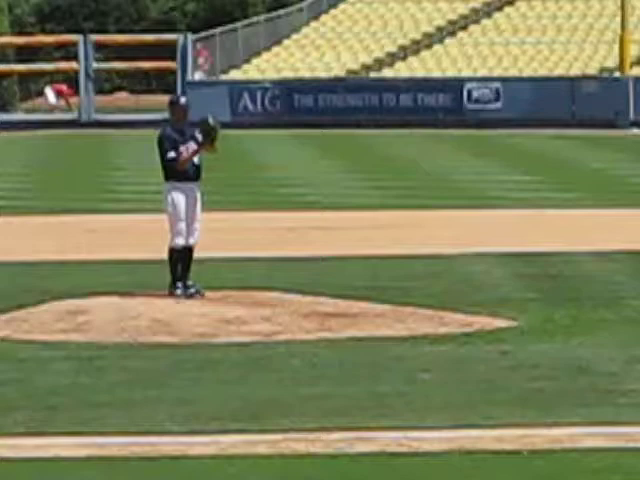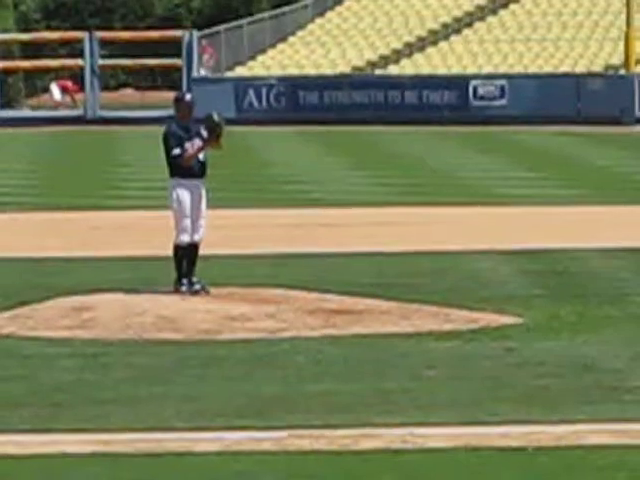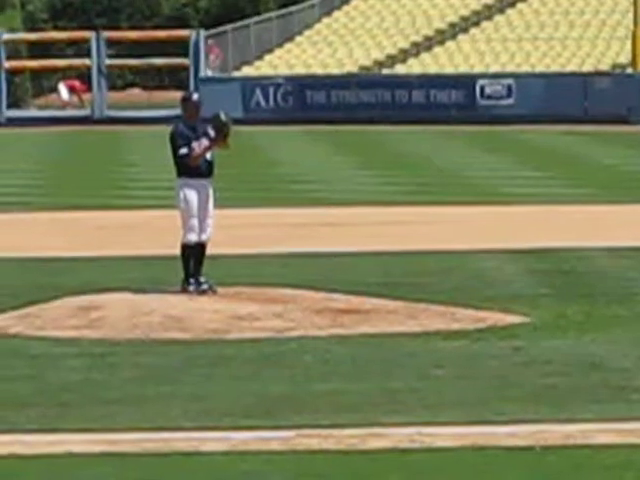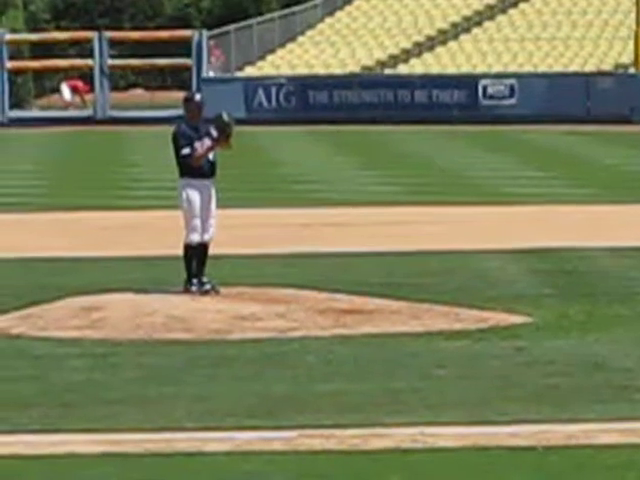
dt=0.1s
person 1, frame 1
left shoulder: (191, 130)
right shoulder: (166, 134)
left elbow: (211, 148)
right elbow: (178, 164)
left wrist: (209, 138)
right wrist: (197, 149)
left hip: (194, 187)
right hip: (177, 188)
left knee: (192, 236)
right knee: (179, 236)
left ankle: (185, 280)
right ankle: (174, 283)
person 1, frame 2
left shoulder: (196, 127)
right shoulder: (172, 131)
left elbow: (217, 145)
right elbow: (183, 160)
left wrist: (214, 135)
right wrist: (202, 145)
left hip: (199, 184)
right hip: (182, 185)
left knee: (197, 233)
right knee: (184, 234)
left ankle: (191, 277)
right ankle: (180, 280)
person 1, frame 3
left shoulder: (203, 126)
right shoulder: (179, 131)
left elbow: (223, 144)
right elbow: (191, 160)
left wrist: (222, 134)
right wrist: (210, 145)
left hip: (206, 183)
right hip: (189, 184)
left knee: (204, 233)
right knee: (191, 233)
left ankle: (198, 277)
right ankle: (187, 280)
person 1, frame 4
left shoulder: (206, 127)
right shoulder: (181, 131)
left elbow: (226, 145)
right elbow: (193, 160)
left wrist: (224, 134)
right wrist: (212, 145)
left hip: (208, 183)
right hip: (191, 185)
left knee: (207, 233)
right knee: (193, 234)
left ankle: (201, 277)
right ankle: (190, 280)
